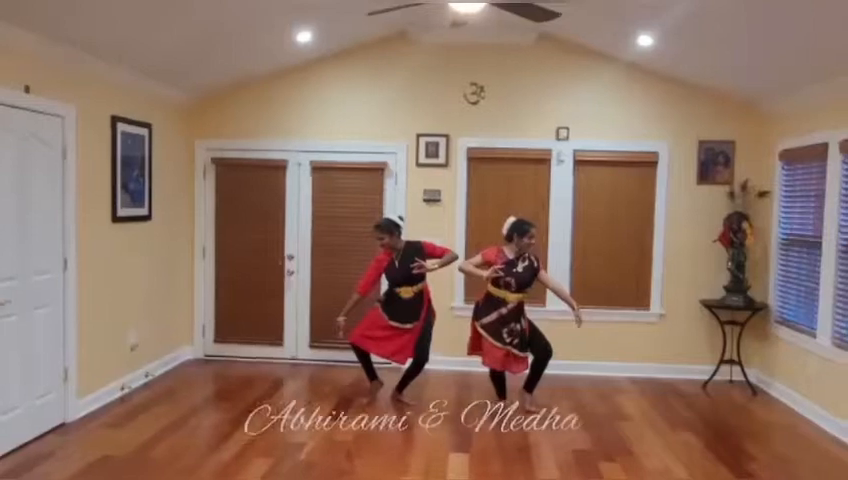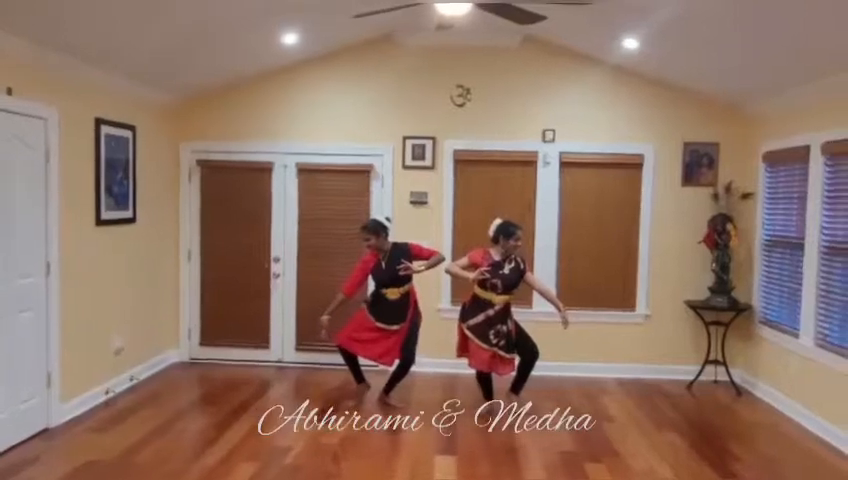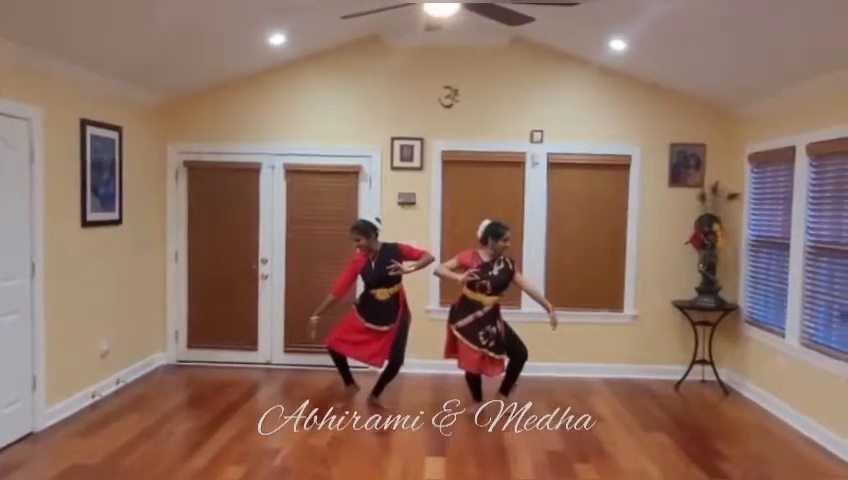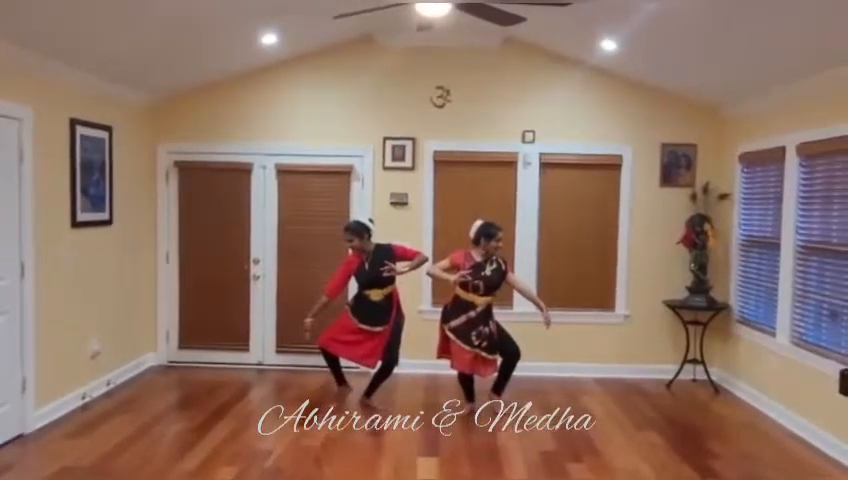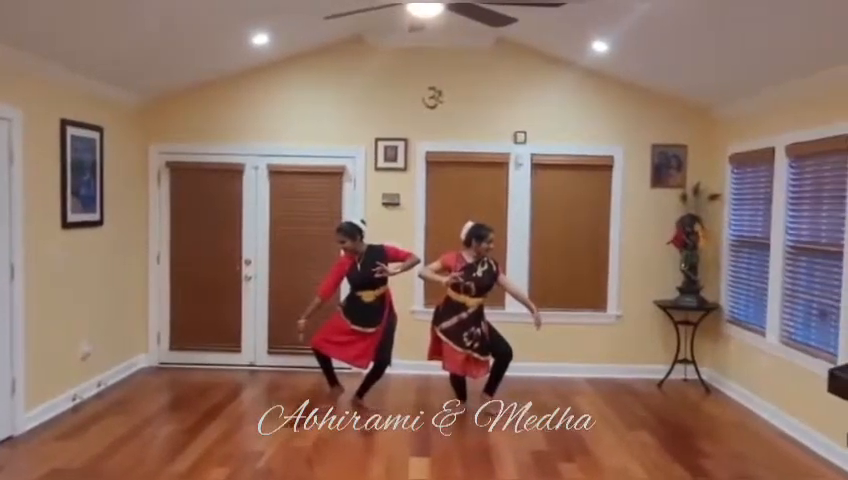
dt=0.4s
person 1, frame 1
left shoulder: (531, 261)
right shoulder: (495, 254)
left elbow: (552, 284)
right elbow: (463, 265)
left wrist: (573, 305)
right wrist: (484, 273)
left hip: (516, 316)
right hip: (491, 314)
left knee: (544, 351)
right knee: (496, 359)
left ankle: (527, 392)
right ankle: (501, 399)
person 1, frame 2
left shoulder: (517, 263)
right shoulder: (481, 256)
left elbow: (538, 286)
right elbow: (450, 268)
left wrist: (560, 307)
right wrist: (470, 276)
left hip: (502, 318)
right hip: (478, 316)
left knee: (530, 353)
right knee: (483, 362)
left ankle: (514, 393)
right ankle: (488, 401)
person 1, frame 3
left shoulder: (506, 264)
right shoulder: (470, 257)
left elbow: (527, 287)
right elbow: (438, 269)
left wrist: (549, 308)
right wrist: (459, 277)
left hip: (491, 318)
right hip: (467, 316)
left knee: (520, 353)
right knee: (472, 362)
left ankle: (503, 394)
right ankle: (477, 401)
person 1, frame 4
left shoulder: (498, 264)
right shoulder: (462, 257)
left elbow: (520, 286)
right elbow: (431, 270)
left wrist: (542, 307)
right wrist: (452, 278)
left hip: (483, 318)
right hip: (459, 317)
left knee: (512, 352)
right knee: (464, 362)
left ankle: (495, 393)
right ankle: (470, 402)
person 1, frame 5
left shoulder: (490, 265)
right shoulder: (454, 259)
left elbow: (511, 288)
right elbow: (423, 272)
left wrist: (532, 309)
right wrist: (444, 280)
left hip: (475, 320)
right hip: (451, 318)
left knee: (505, 353)
right knee: (456, 363)
left ankle: (487, 394)
right ankle: (461, 403)
person 2, frame 1
left shoulder: (418, 247)
right shoulder: (382, 259)
left elbow: (453, 254)
right elbow: (362, 288)
left wrist: (433, 266)
right wrist: (343, 315)
left hip: (418, 311)
right hip: (390, 308)
left knee: (421, 356)
right knee: (357, 340)
left ankle: (398, 392)
right ankle: (374, 381)
person 2, frame 2
left shoulder: (406, 250)
right shoulder: (368, 260)
left elbow: (439, 256)
right elbow: (348, 288)
left wrist: (420, 268)
right wrist: (327, 314)
left hip: (404, 312)
right hip: (377, 309)
left knee: (407, 358)
right knee: (344, 342)
left ankle: (385, 394)
right ankle: (361, 384)
person 2, frame 3
left shoulder: (395, 250)
right shoulder: (358, 260)
left elbow: (429, 257)
right elbow: (338, 289)
left wrist: (410, 269)
right wrist: (316, 315)
left hip: (394, 313)
right hip: (366, 310)
left knee: (396, 360)
right knee: (334, 343)
left ankle: (374, 396)
right ankle: (350, 385)
person 2, frame 4
left shoulder: (389, 251)
right shoulder: (352, 261)
left elbow: (422, 257)
right elbow: (331, 290)
left wrist: (403, 270)
right wrist: (310, 316)
left hip: (387, 313)
right hip: (360, 311)
left knee: (390, 360)
right knee: (326, 343)
left ankle: (366, 396)
right ankle: (342, 386)
person 2, frame 5
left shoulder: (381, 252)
right shoulder: (344, 262)
left elbow: (414, 258)
right elbow: (325, 291)
left wrist: (396, 270)
right wrist: (304, 318)
left hip: (380, 314)
right hip: (352, 312)
left knee: (382, 361)
right knee: (319, 343)
left ankle: (358, 397)
right ankle: (335, 386)
